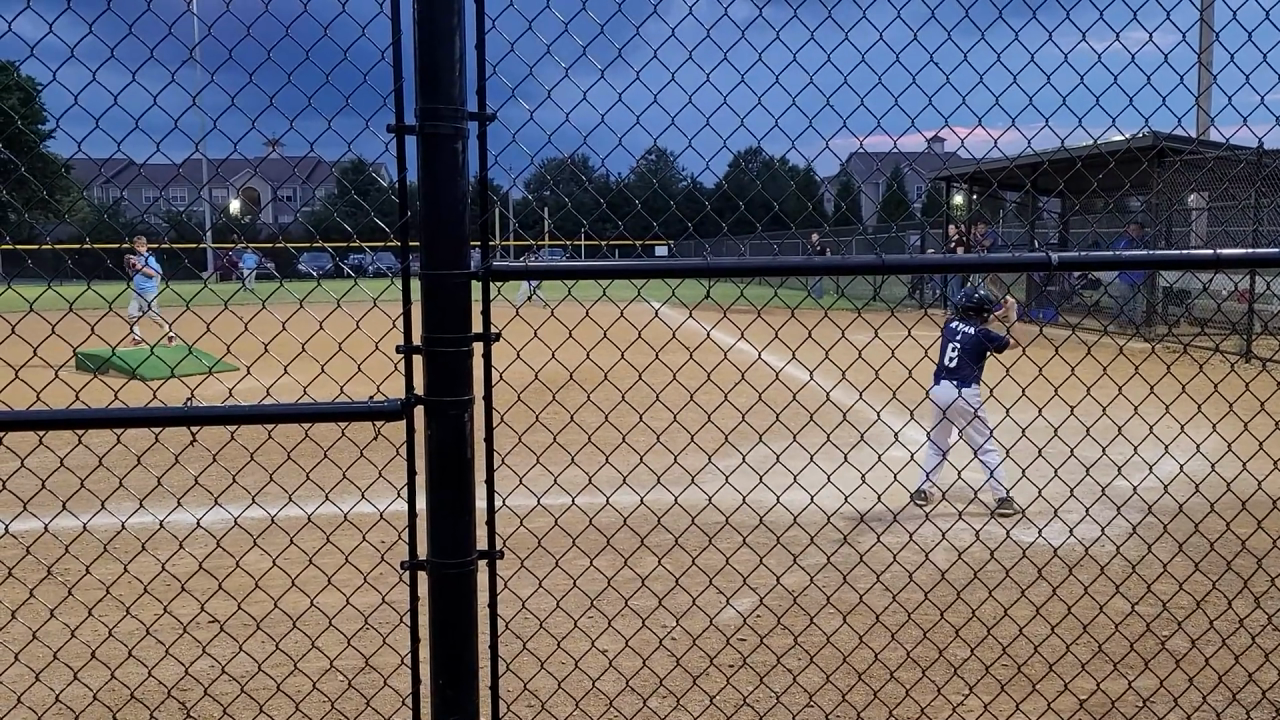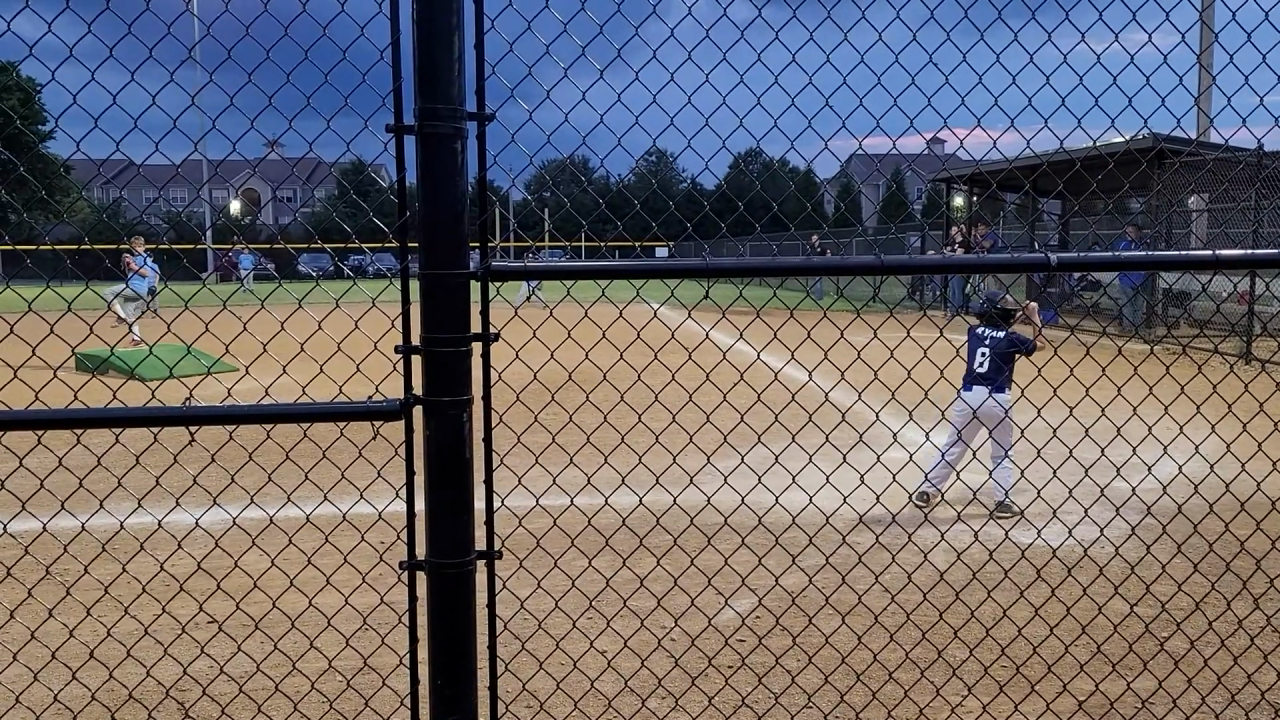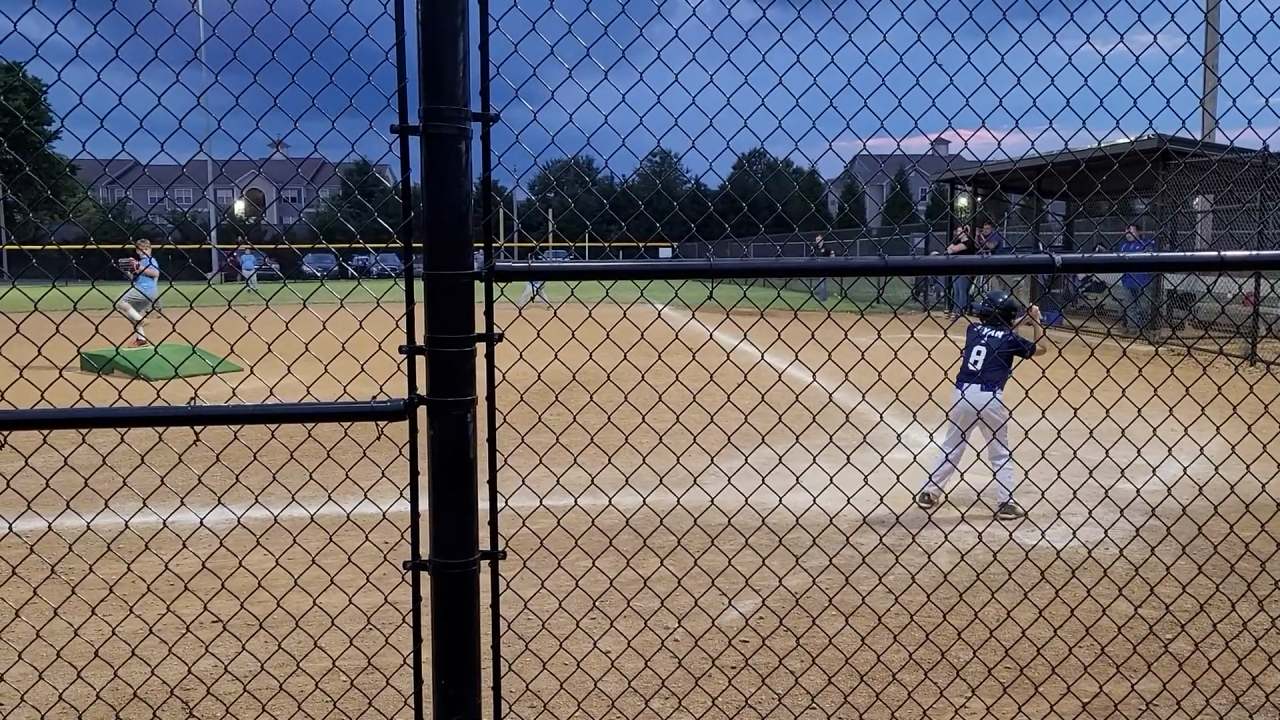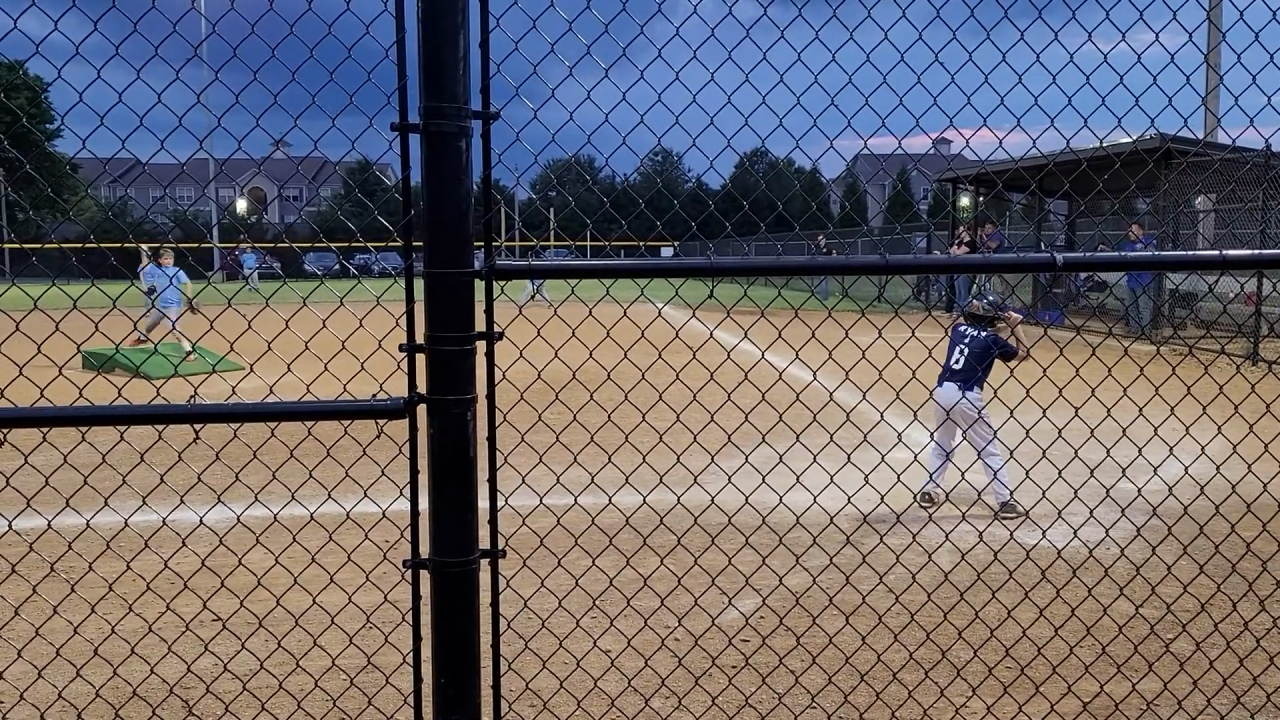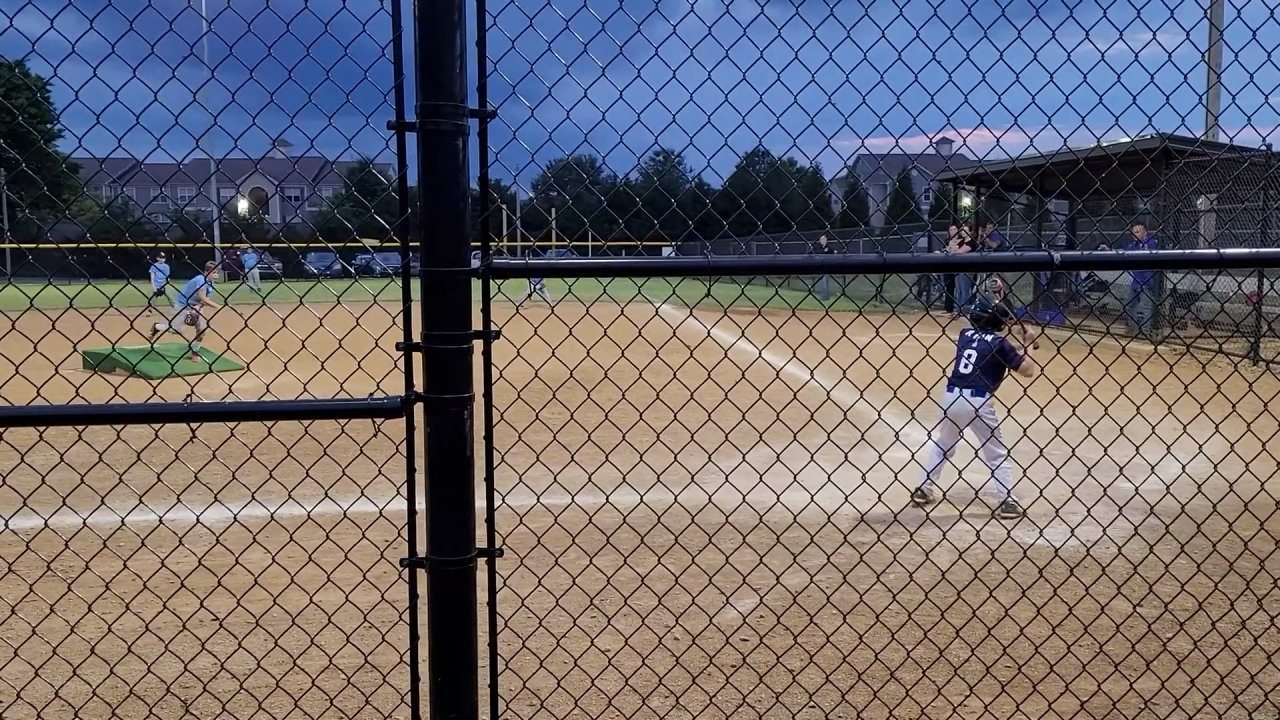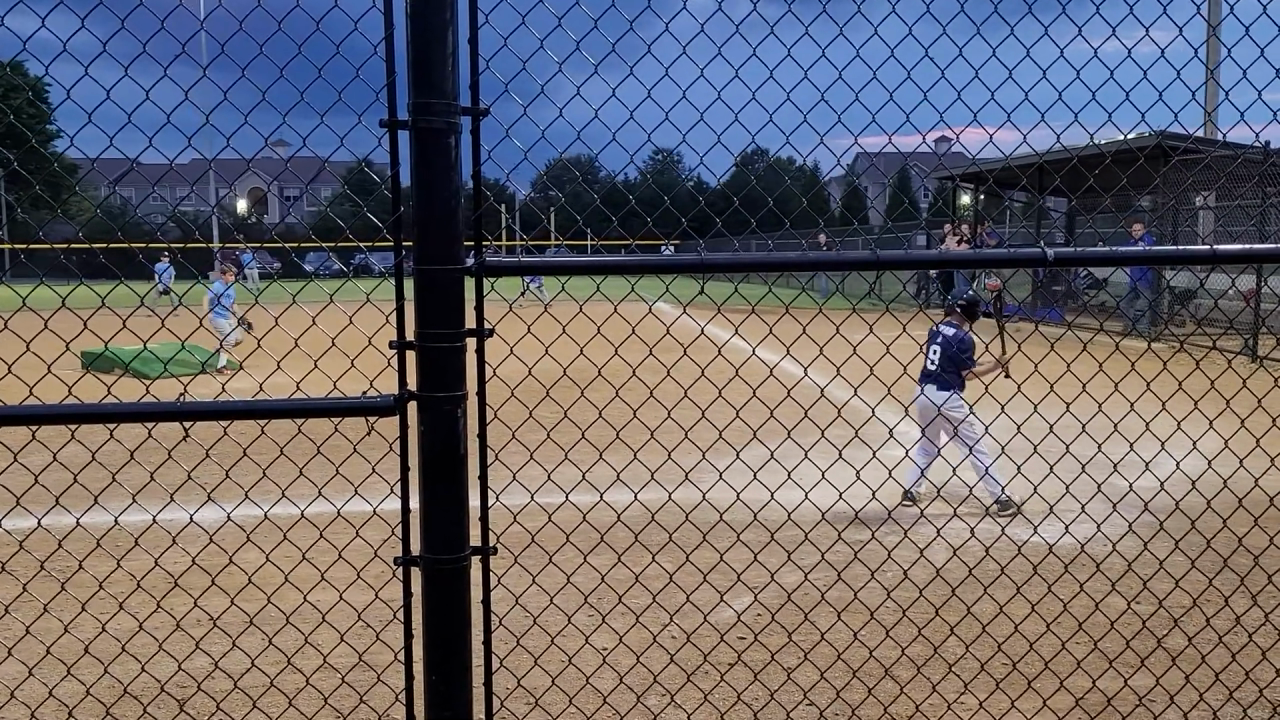
dt=0.4s
person 1, frame 1
left shoulder: (950, 324)
right shoulder: (982, 334)
right elbow: (1015, 342)
left wrist: (1001, 313)
right wrist: (1011, 314)
left hip: (940, 389)
right hip: (965, 392)
left knee: (937, 443)
right knee: (986, 446)
left ankle: (924, 490)
right ankle: (1003, 498)
person 1, frame 2
left shoulder: (973, 331)
right shoulder: (1009, 338)
right elbow: (1040, 344)
left wrist: (1019, 316)
right wrist: (1033, 316)
left hip: (968, 395)
right hip: (996, 398)
left knee: (952, 447)
right knee: (1002, 452)
left ankle: (926, 491)
right ankle: (1004, 502)
person 1, frame 3
left shoulder: (973, 329)
right shoulder: (1009, 339)
right elbow: (1041, 349)
left wrist: (1023, 320)
right wrist: (1035, 320)
left hip: (962, 393)
right hip: (988, 397)
left knee: (951, 447)
right knee: (1000, 453)
left ankle: (929, 493)
right ankle: (1007, 503)
person 1, frame 4
left shoulder: (957, 329)
right shoulder: (991, 339)
right elbow: (1024, 353)
left wrist: (1008, 326)
right wrist: (1016, 327)
left hip: (942, 391)
right hip: (968, 396)
left knee: (941, 445)
right knee: (990, 450)
left ankle: (929, 492)
right ankle: (1006, 502)
person 1, frame 5
left shoulder: (965, 334)
right shoulder: (1000, 343)
right elbow: (1028, 371)
left wrist: (1015, 340)
right wrist: (1027, 344)
left hip: (951, 396)
right hip: (977, 401)
left knee: (941, 445)
right knee: (997, 453)
left ankle: (923, 489)
right ankle: (1007, 502)
person 1, frame 6
left shoulder: (935, 330)
right shoulder: (964, 338)
right elbow: (968, 373)
left wrist: (979, 362)
right wrist: (996, 365)
left hip: (925, 394)
right hip: (948, 398)
left knee: (926, 446)
right knee: (977, 448)
left ankle: (910, 491)
right ankle: (1001, 499)
